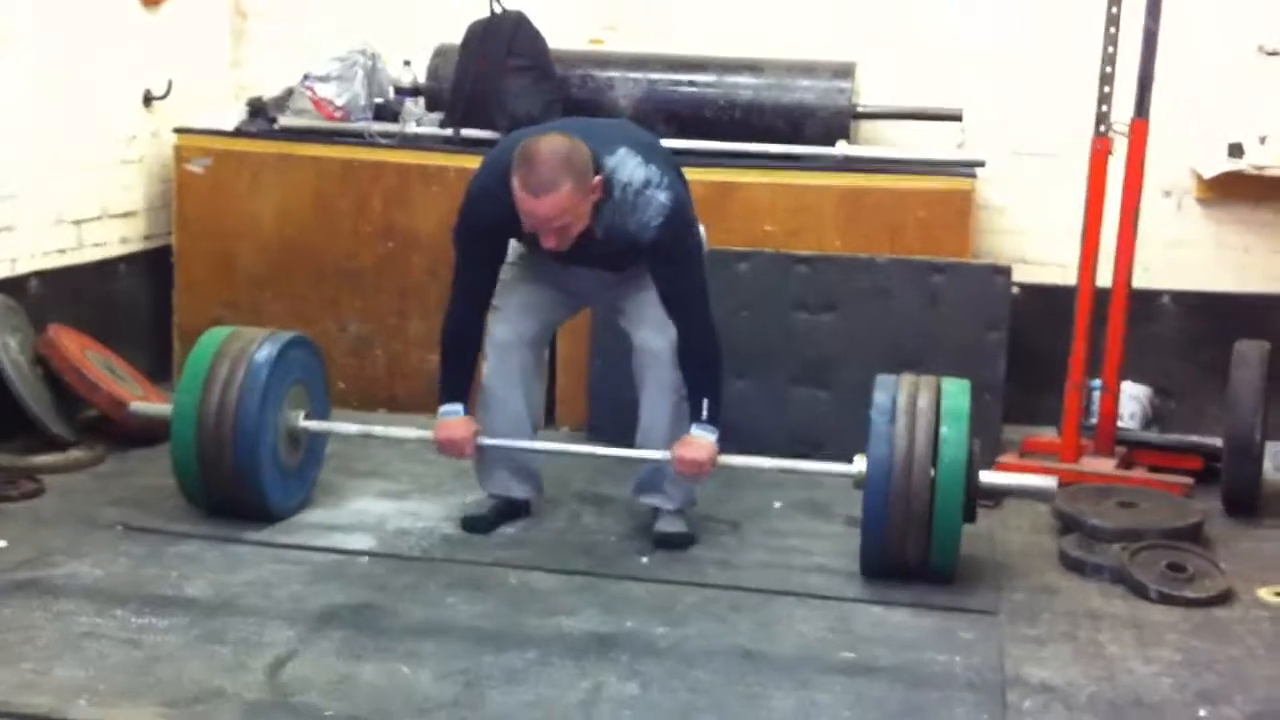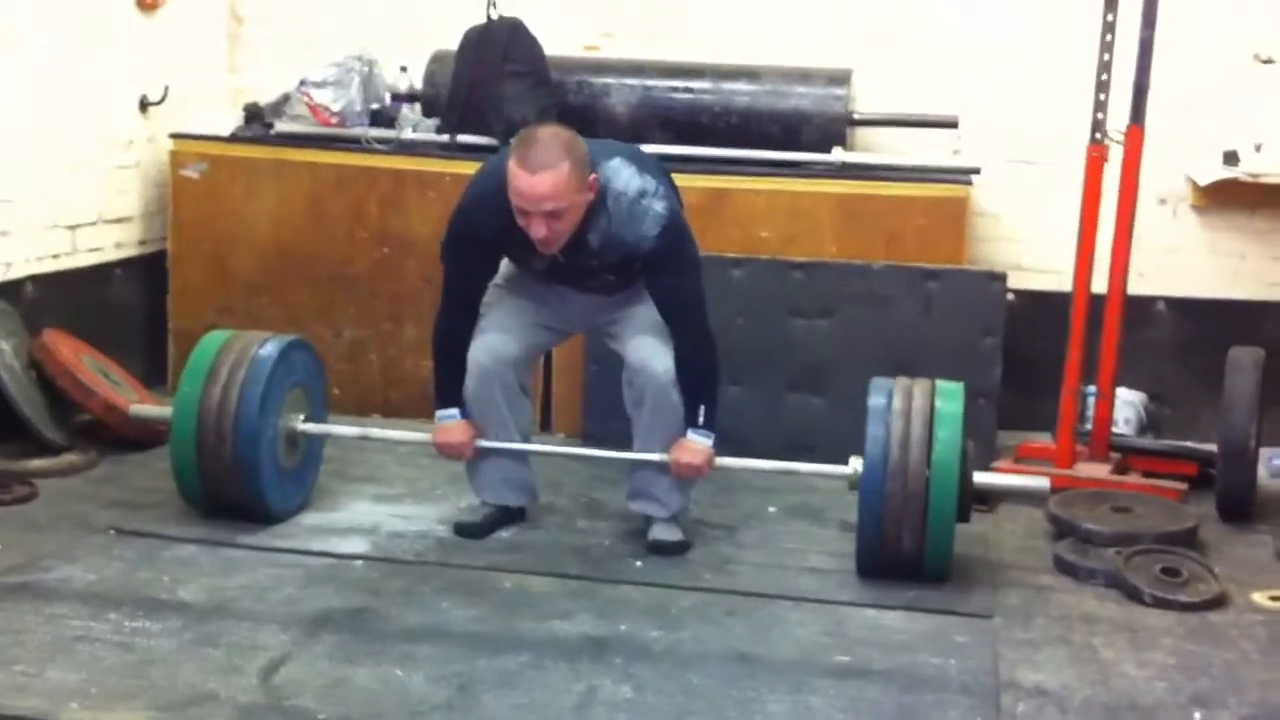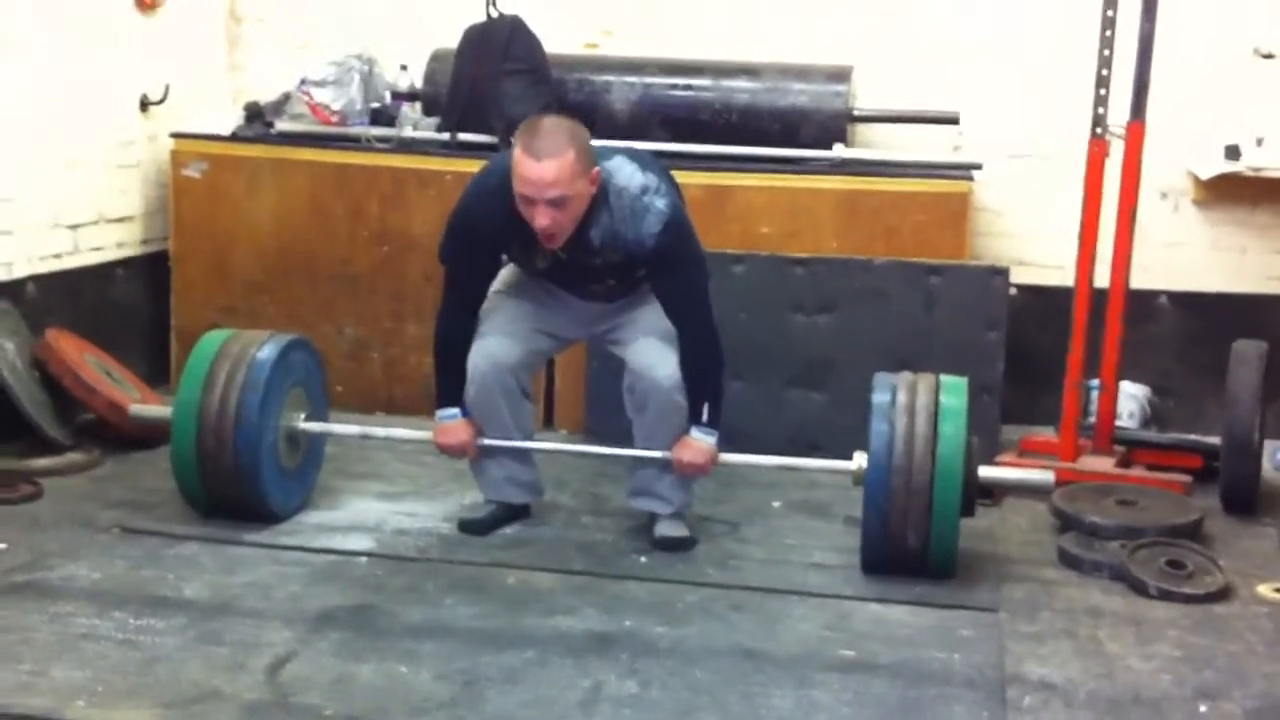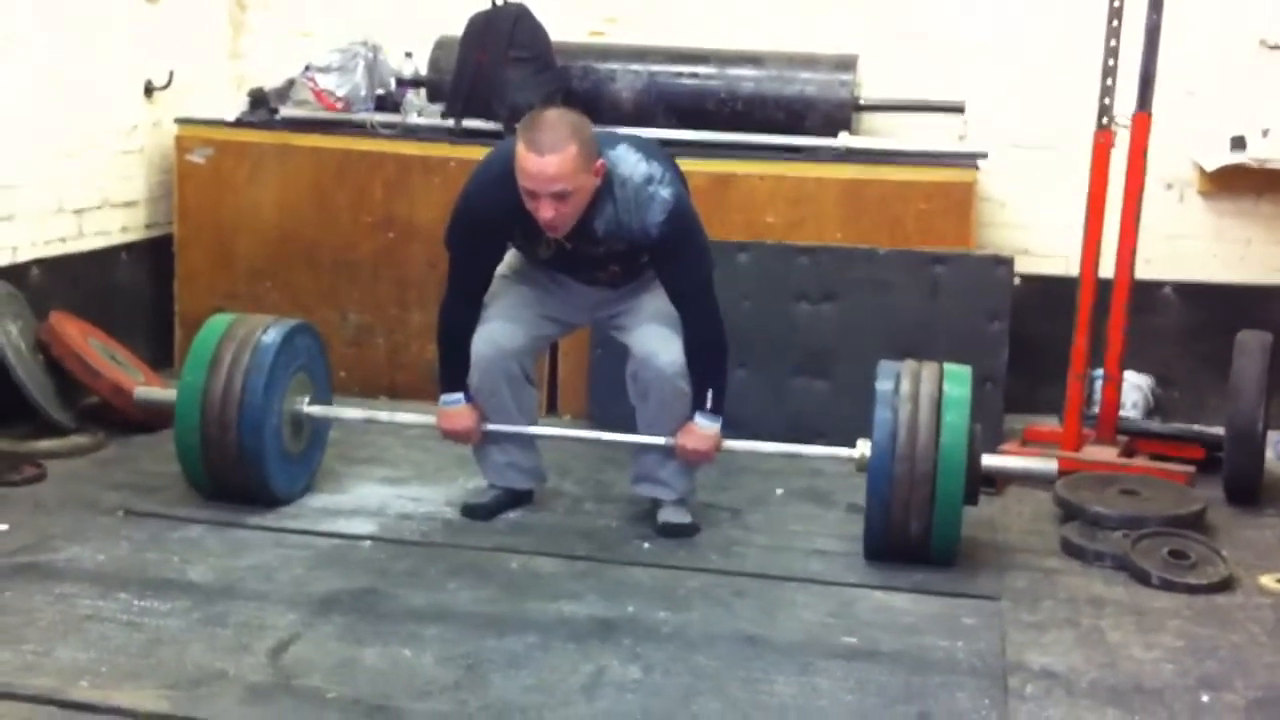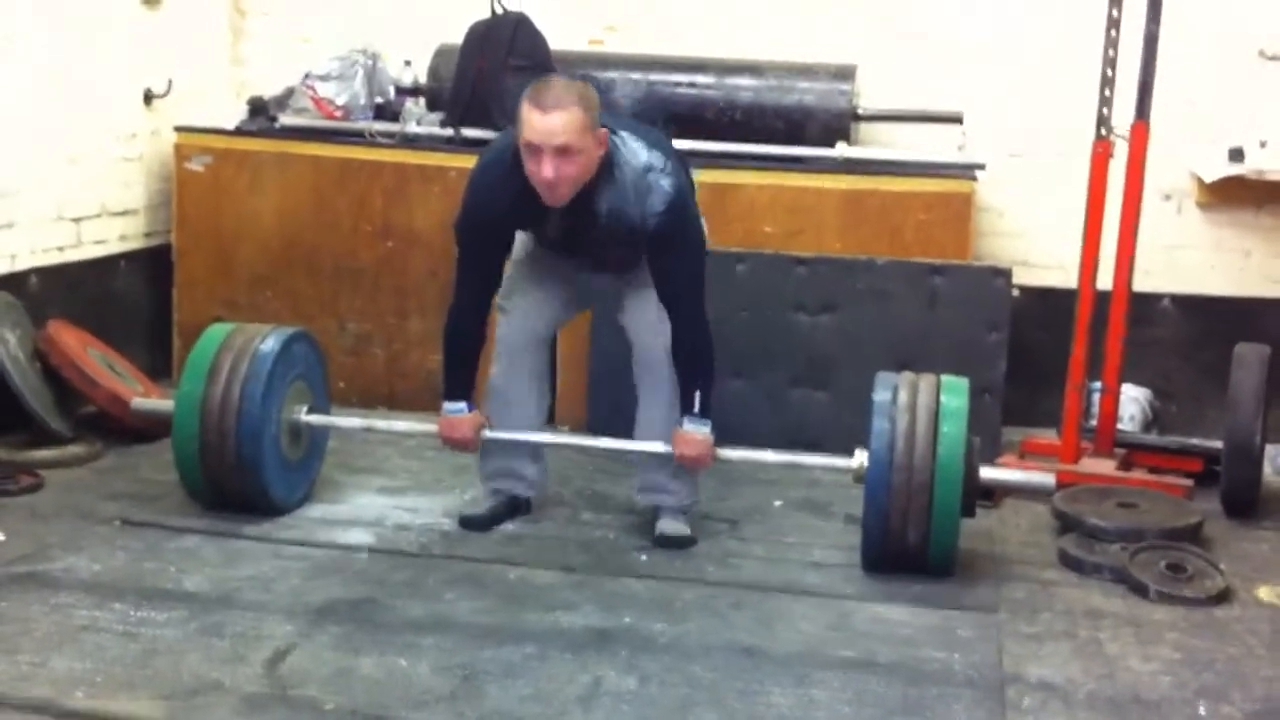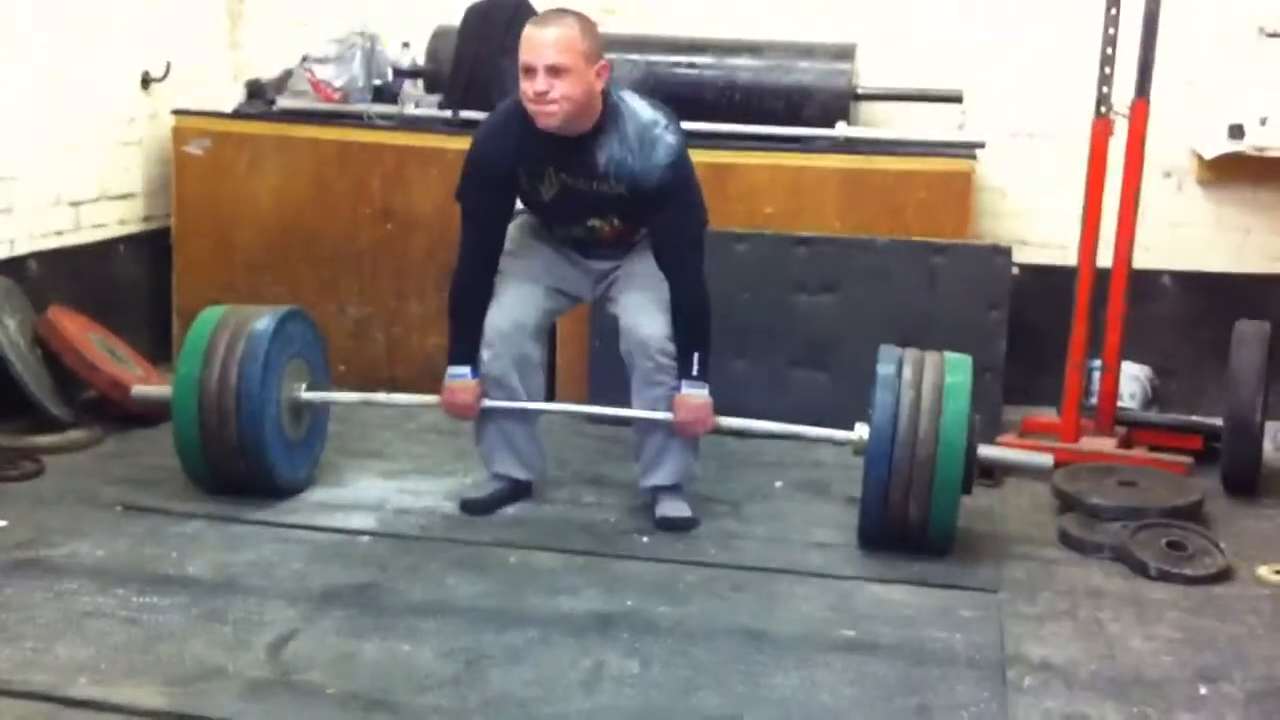
dt=0.7s
person 1, frame 1
left shoulder: (653, 200)
right shoulder: (492, 189)
left elbow: (692, 314)
right elbow: (469, 298)
left wrist: (703, 427)
right wrist: (452, 407)
left hip: (644, 266)
left knee: (663, 346)
right knee: (506, 337)
left ankle: (667, 499)
right ankle: (508, 488)
person 1, frame 2
left shoulder: (646, 209)
right shoulder: (484, 199)
left elbow: (690, 324)
right elbow: (457, 308)
left wrist: (699, 431)
right wrist: (450, 410)
left hip: (636, 289)
right hip: (537, 284)
left knee: (659, 368)
right knee: (487, 357)
left ankle: (661, 509)
right ankle: (502, 497)
person 1, frame 3
left shoulder: (649, 207)
right shoulder: (486, 198)
left elbow: (695, 320)
right elbow: (458, 306)
left wrist: (703, 430)
right wrist: (450, 410)
left hip: (638, 295)
right hip: (540, 289)
left knee: (663, 374)
right knee: (486, 365)
left ankle: (664, 505)
right ankle: (508, 494)
person 1, frame 4
left shoulder: (653, 195)
right shoulder: (491, 186)
left elbow: (699, 308)
right elbow: (463, 294)
left wrist: (707, 416)
right wrist: (454, 395)
left hip: (643, 280)
right hip: (544, 275)
left knee: (666, 363)
right knee: (491, 351)
left ankle: (667, 492)
right ankle: (510, 479)
person 1, frame 5
left shoulder: (655, 186)
right shoulder: (497, 177)
left elbow: (687, 310)
right elbow: (472, 293)
left wrist: (696, 420)
right wrist: (458, 401)
left hip: (646, 265)
right hip: (553, 257)
left knee: (661, 349)
right knee: (515, 339)
left ankle: (668, 503)
right ankle: (511, 488)
person 1, frame 6
left shoulder: (652, 142)
right shoulder: (500, 137)
left elbow: (685, 267)
right elbow: (477, 255)
left wrist: (694, 381)
right wrist: (460, 366)
left hip: (640, 248)
right hip: (547, 240)
left knee: (653, 338)
right knee: (504, 329)
left ankle: (666, 485)
right ankle: (511, 472)
